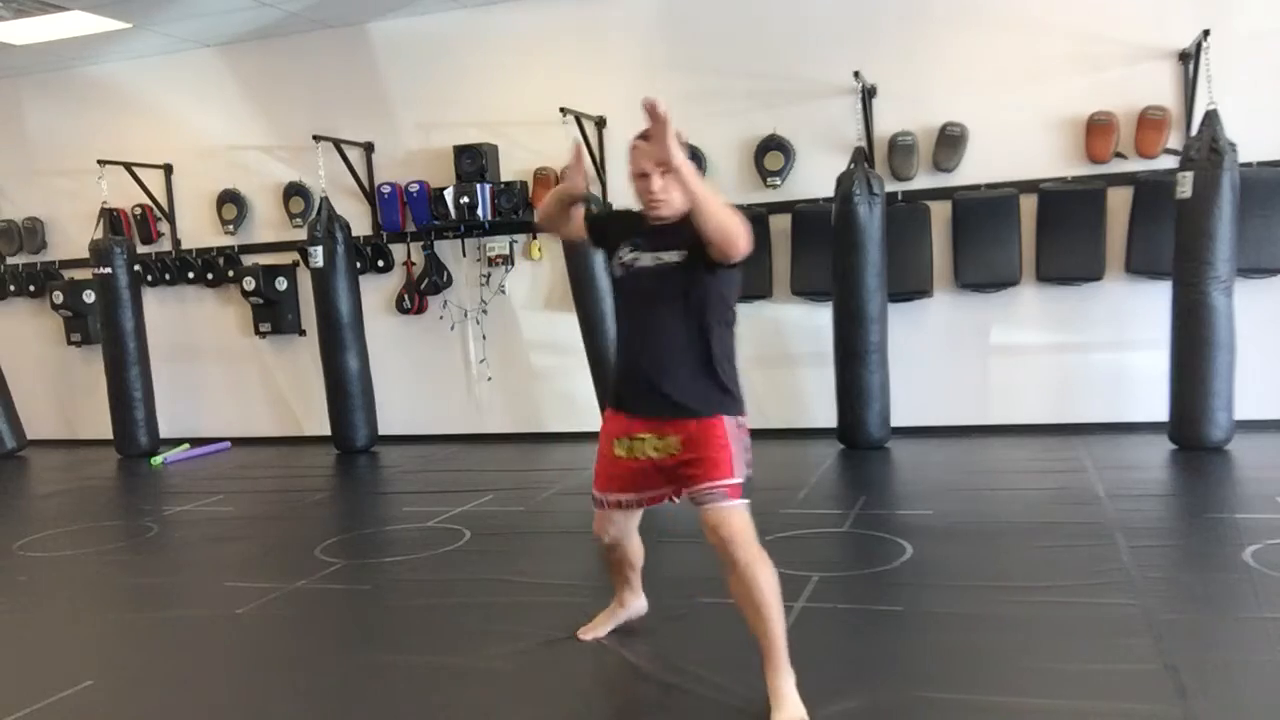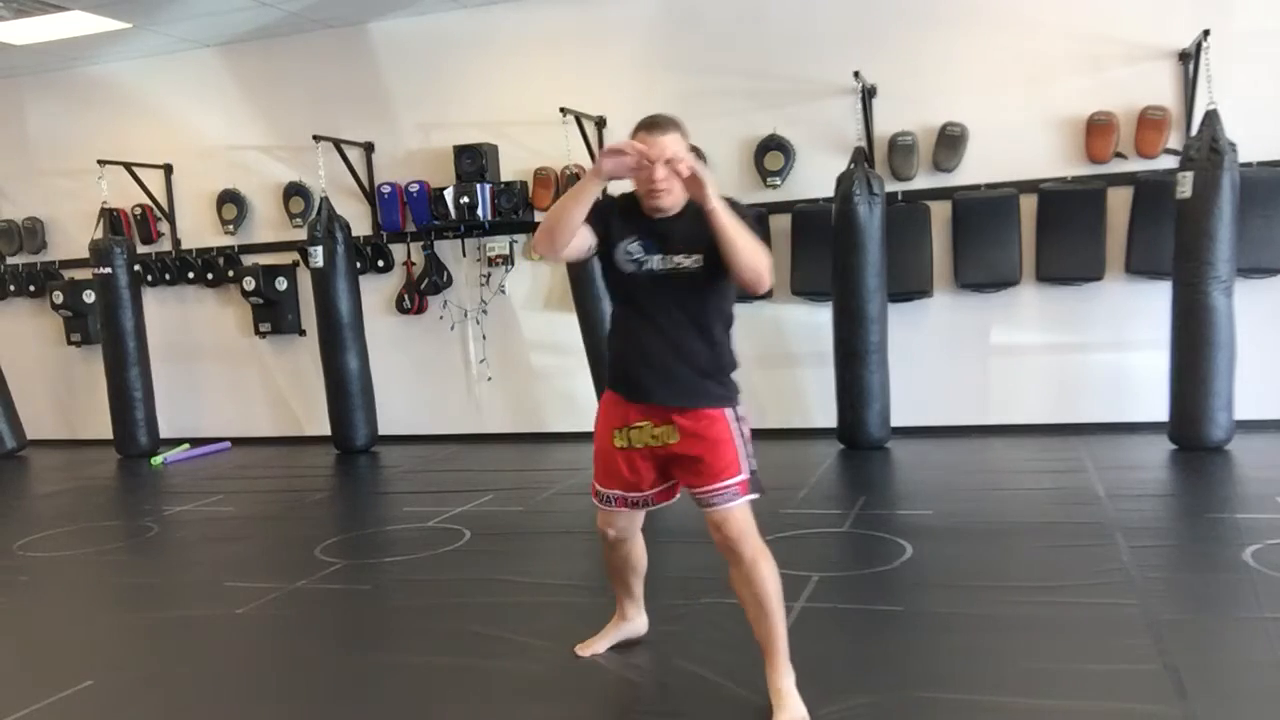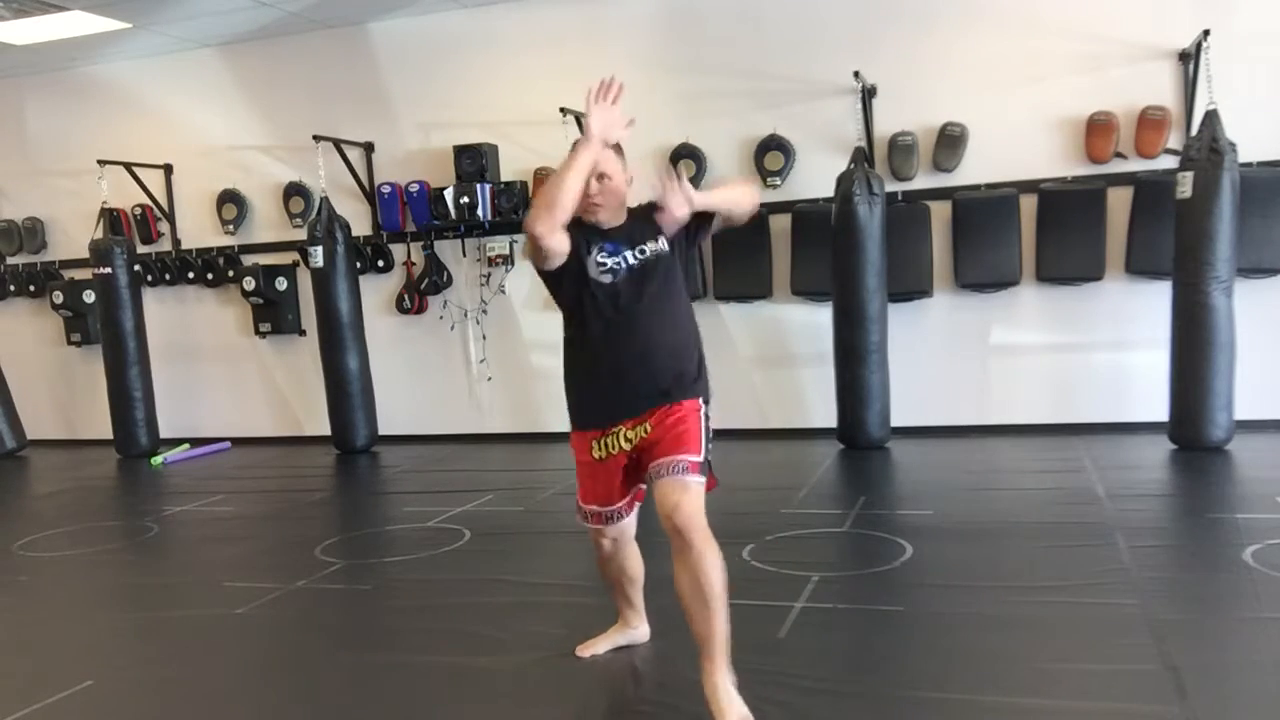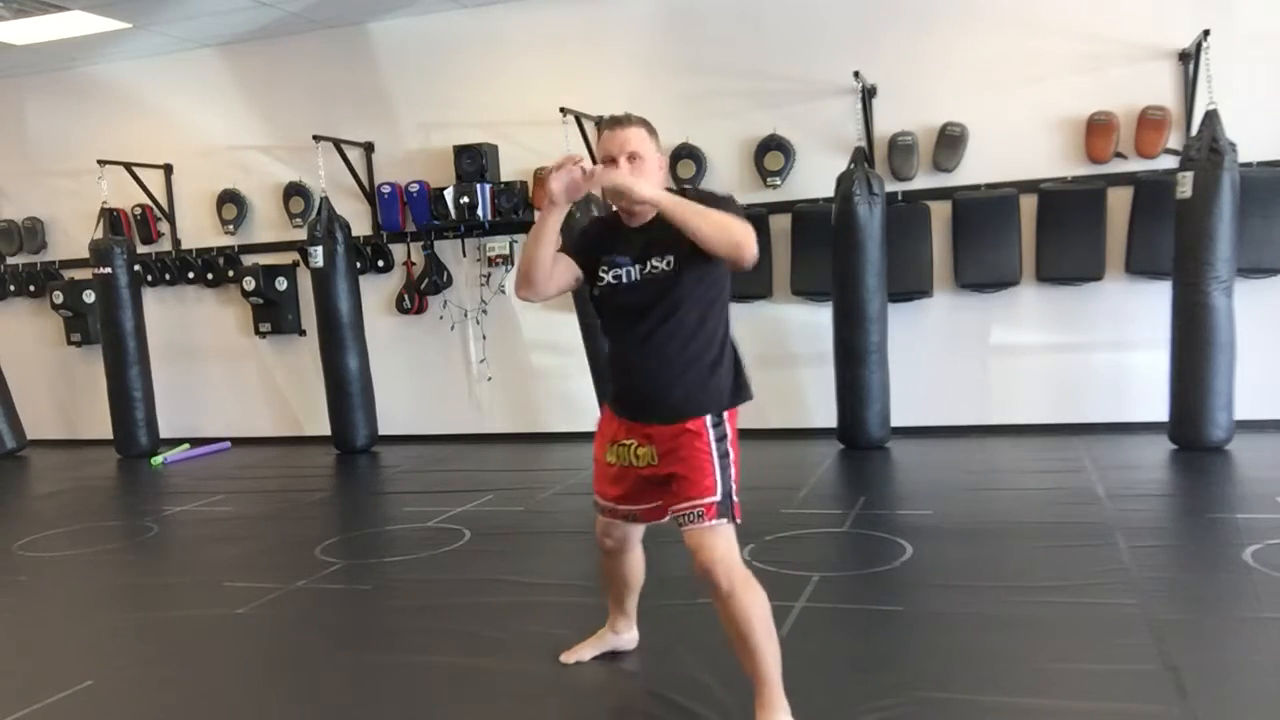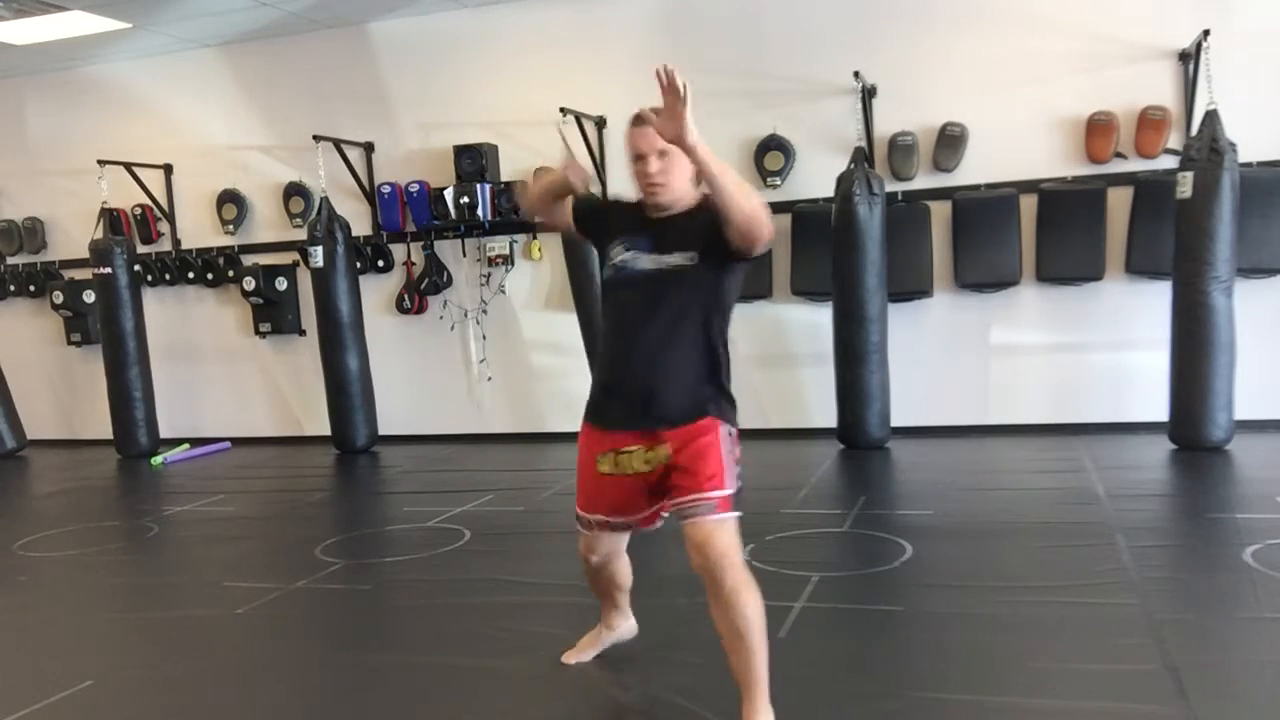
dt=0.7s
person 1, frame 1
left shoulder: (714, 227)
right shoulder: (621, 229)
left elbow: (733, 247)
right elbow: (551, 223)
left wrist: (677, 164)
right wrist: (569, 189)
left hip: (706, 414)
right hip: (633, 415)
left knee: (732, 539)
right knee: (609, 527)
right ankle: (630, 599)
person 1, frame 2
left shoulder: (714, 217)
right shoulder: (615, 215)
left elbow: (759, 279)
right elbow: (549, 246)
left wrist: (710, 200)
right wrist: (595, 177)
left hip: (703, 404)
right hip: (627, 403)
left knee: (736, 534)
right knee: (614, 526)
right ankle: (630, 616)
person 1, frame 3
left shoulder: (659, 221)
right shoulder: (567, 244)
left elbow: (745, 199)
right elbow: (540, 228)
left wrist: (693, 199)
right wrist: (587, 144)
left hip: (675, 404)
right hip: (600, 420)
left knee: (684, 521)
right knee: (608, 537)
right ankle: (632, 621)
person 1, frame 4
left shoulder: (695, 208)
right shoulder: (598, 235)
left elbow: (745, 248)
right elbow: (531, 288)
left wrist: (654, 197)
right wrist: (554, 209)
left hip: (697, 419)
right hip: (627, 416)
left knee: (716, 561)
right knee: (613, 534)
right ankle: (620, 626)
person 1, frame 5
left shoulder: (722, 222)
right shoulder: (615, 221)
left elbow: (761, 229)
right elbow: (539, 209)
left wrist: (695, 151)
right wrist: (558, 181)
left hip: (697, 422)
right hip: (615, 423)
left knee: (718, 558)
right knee: (599, 549)
right ankle: (617, 618)
